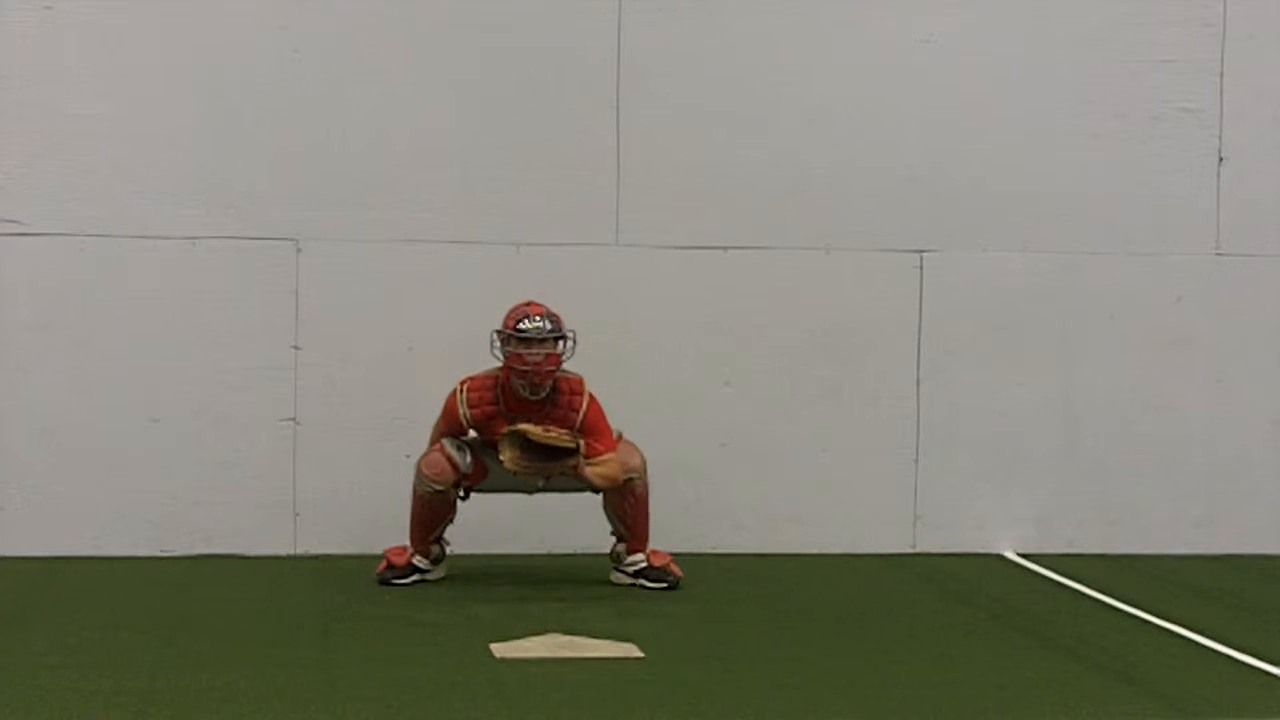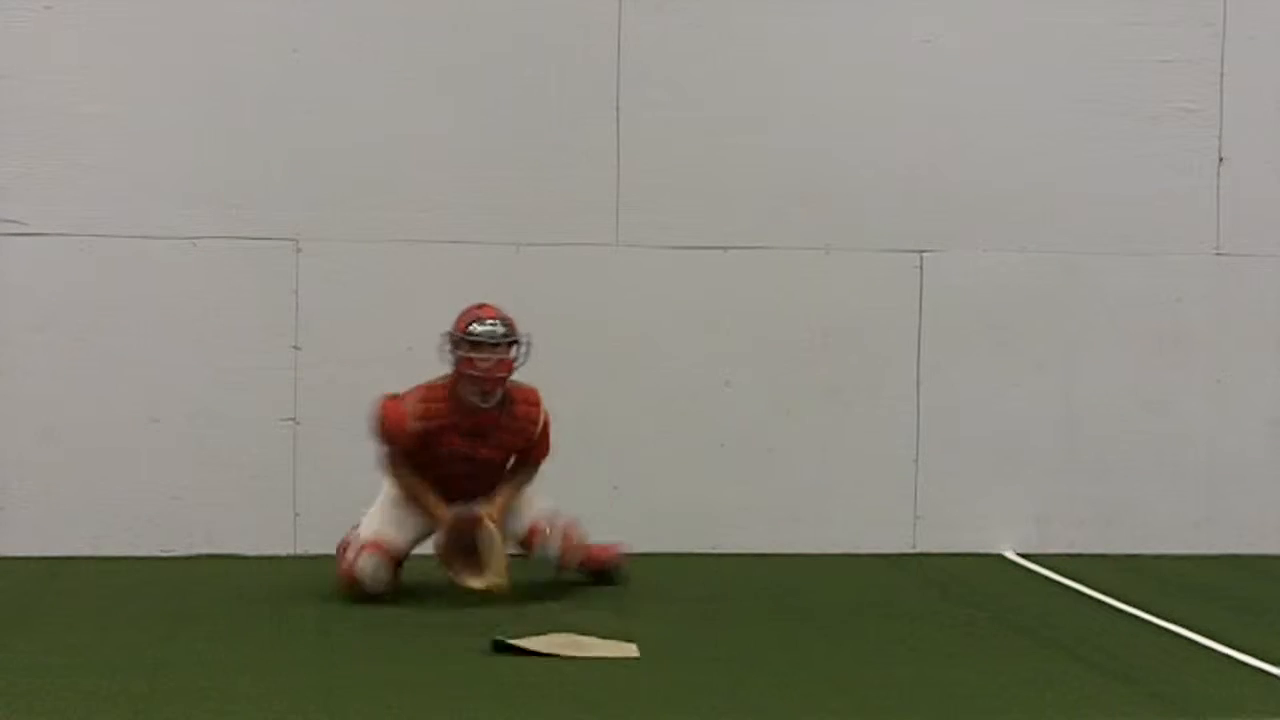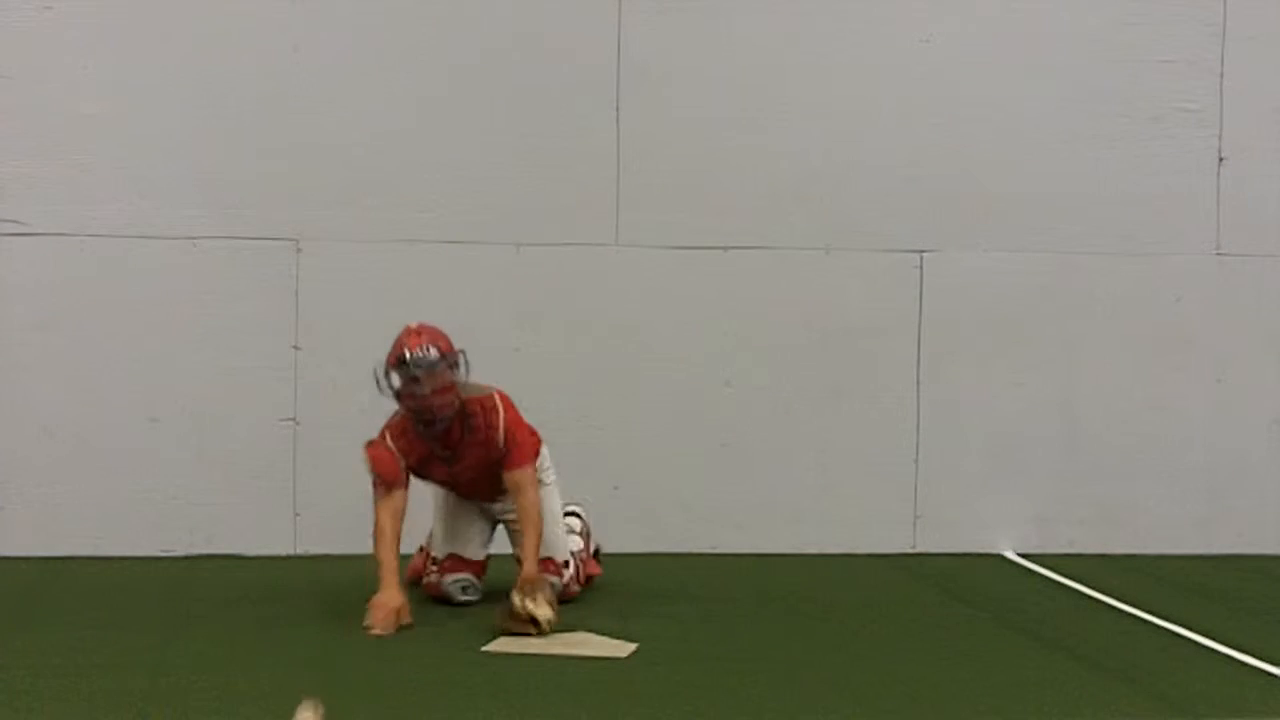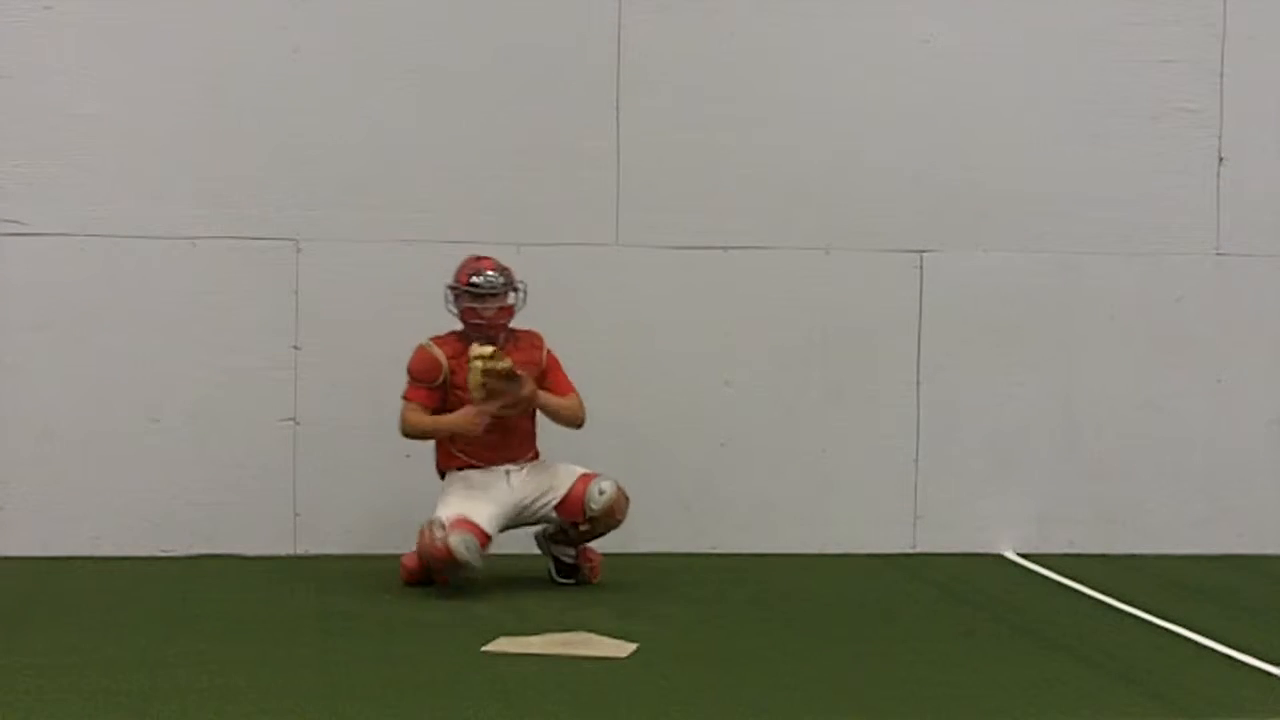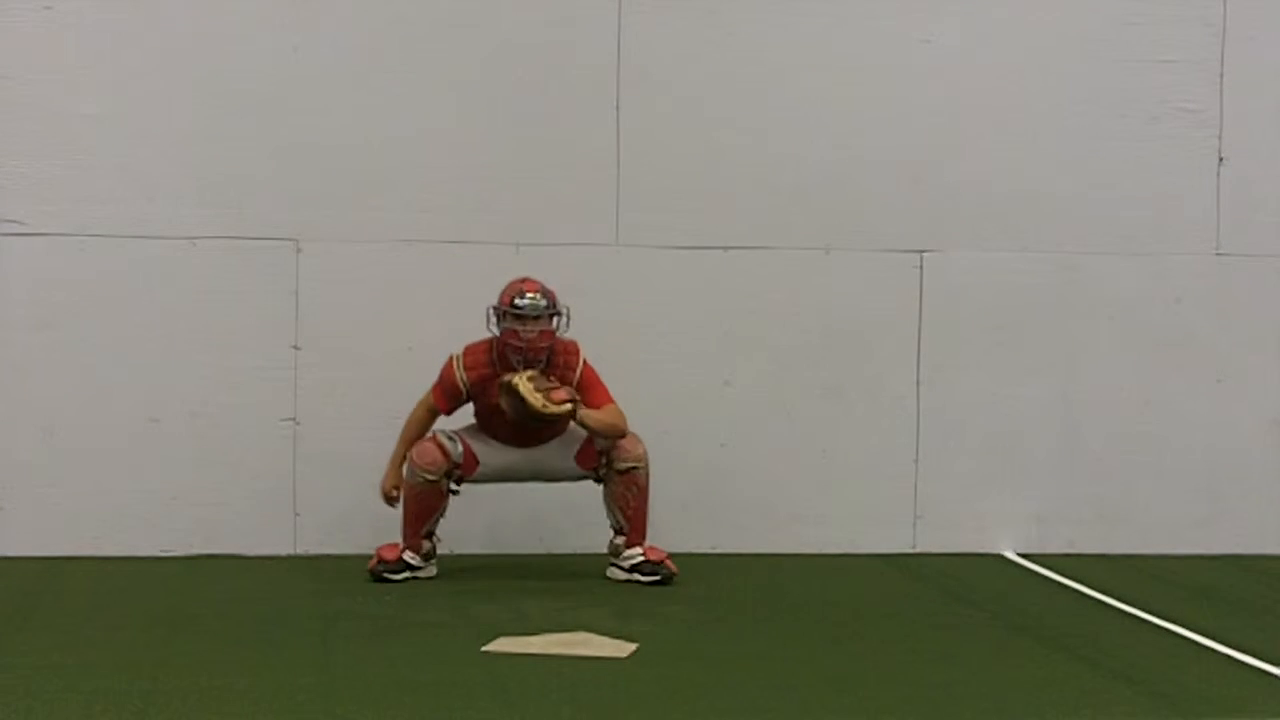
dt=1s
person 1, frame 1
left shoulder: (577, 398)
right shoulder: (473, 395)
left elbow: (613, 473)
right elbow: (441, 438)
left wrist: (584, 473)
right wrist: (439, 478)
right hip: (496, 463)
left knee: (628, 461)
right knee: (434, 464)
left ankle: (632, 559)
right ankle: (424, 555)
person 1, frame 2
left shoulder: (529, 409)
right shoulder: (422, 407)
left elbow: (528, 465)
right elbow: (396, 461)
left wrist: (498, 504)
right wrist: (434, 507)
left hip: (491, 494)
right hip: (422, 493)
left knee: (562, 552)
right knee: (363, 577)
person 1, frame 3
left shoulder: (493, 411)
right shoulder: (395, 437)
left elbow: (524, 494)
right elbow: (387, 514)
left wrist: (530, 569)
right wrist: (388, 588)
left hip: (520, 478)
right hip: (459, 492)
left knee: (554, 585)
right knee: (455, 587)
left ankle: (573, 530)
right ankle: (435, 551)
person 1, frame 4
left shoulder: (533, 348)
right shoulder: (441, 354)
left elbow: (578, 416)
right elbow: (409, 423)
left wrist: (534, 394)
right wrist: (453, 422)
left hip: (528, 474)
right hip: (469, 481)
left knee: (611, 500)
right knee: (454, 552)
left ankle: (562, 544)
right ankle: (435, 553)
person 1, frame 5
left shoulder: (569, 360)
right shoulder: (471, 363)
left elbow: (618, 426)
right elbow: (428, 409)
left wrist: (577, 413)
right wrist: (394, 466)
left hip: (555, 448)
right hip: (492, 449)
left knee: (628, 450)
right knee: (426, 457)
left ankle: (629, 553)
right ankle: (416, 553)
